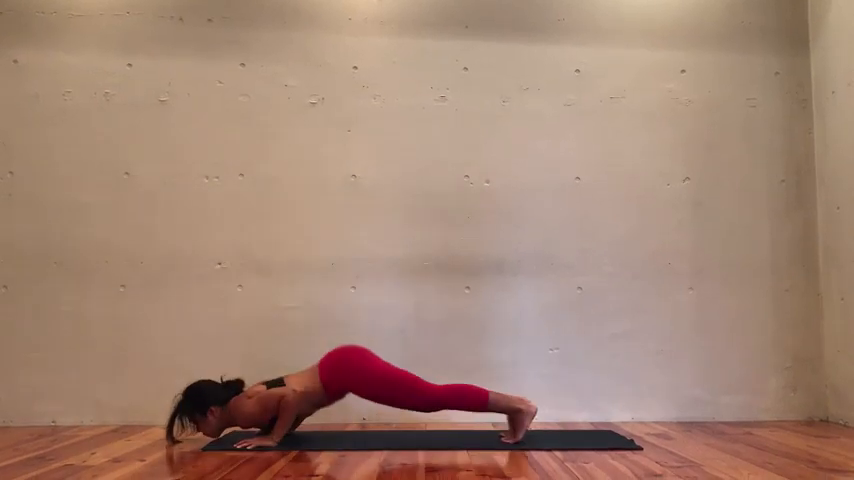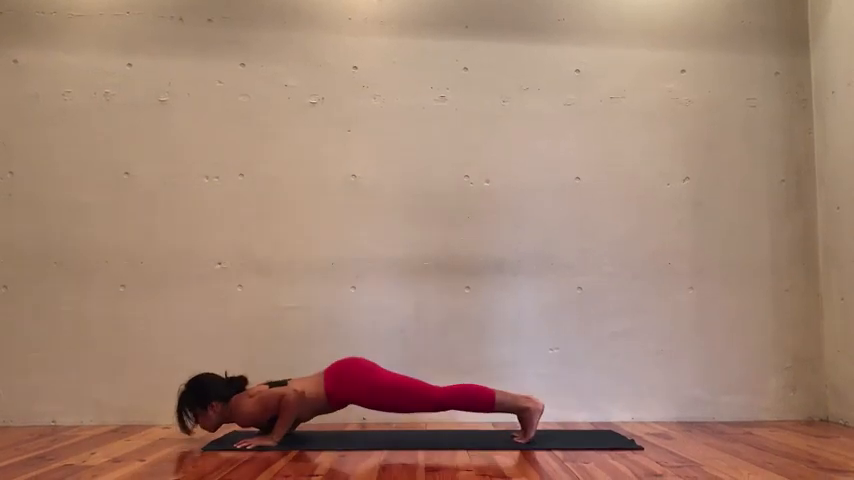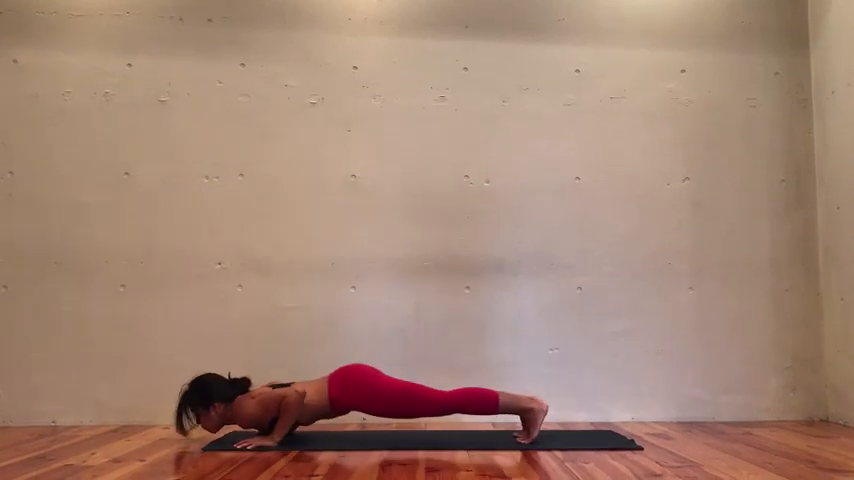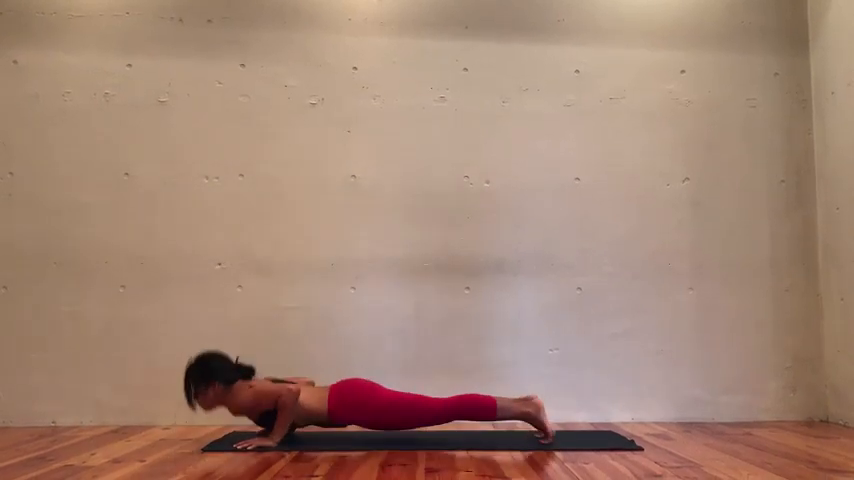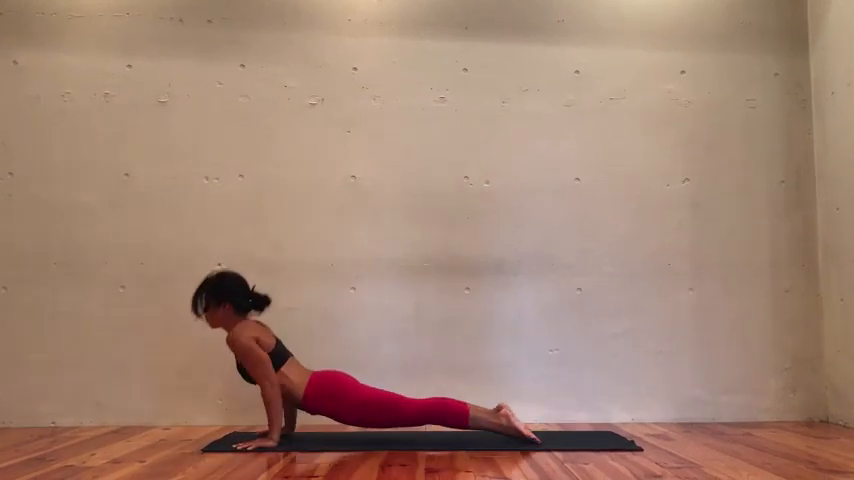
dt=0.3s
person 1, frame 1
left shoulder: (241, 411)
right shoulder: (245, 401)
left elbow: (292, 395)
left wrist: (273, 437)
right wrist: (278, 430)
left hip: (345, 369)
right hip: (343, 366)
left knee: (432, 396)
right knee: (430, 398)
left ankle: (516, 406)
right ankle: (513, 404)
person 1, frame 2
left shoulder: (243, 410)
right shoulder: (246, 397)
left elbow: (293, 395)
left wrist: (273, 437)
right wrist: (276, 428)
left hip: (349, 381)
right hip: (347, 376)
left knee: (439, 397)
right knee: (437, 396)
left ankle: (523, 404)
right ankle: (520, 402)
person 1, frame 3
left shoulder: (246, 412)
right shoulder: (248, 399)
left elbow: (295, 394)
left wrist: (273, 437)
right wrist: (281, 428)
left hip: (353, 388)
right hip: (349, 382)
left knee: (443, 401)
right knee: (442, 402)
left ankle: (526, 404)
right ankle: (524, 403)
person 1, frame 4
left shoulder: (240, 398)
right shoulder: (250, 385)
left elbow: (290, 392)
left wrist: (275, 435)
right wrist: (284, 426)
left hip: (353, 402)
right hip: (349, 394)
left knee: (443, 409)
right knee: (443, 409)
left ankle: (524, 408)
right ankle: (521, 405)
person 1, frame 5
left shoulder: (238, 336)
right shoulder: (253, 327)
left elbow: (269, 385)
left wrist: (273, 434)
right wrist: (286, 426)
left hip: (331, 394)
right hip: (331, 386)
left knee: (417, 411)
right knee: (418, 409)
left ankle: (499, 423)
right ankle: (495, 417)
